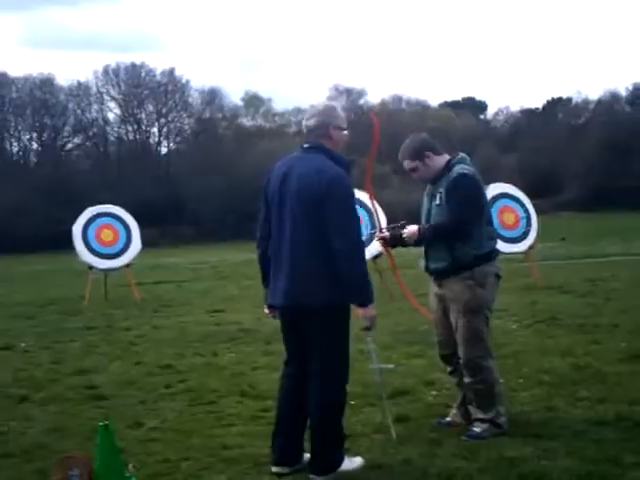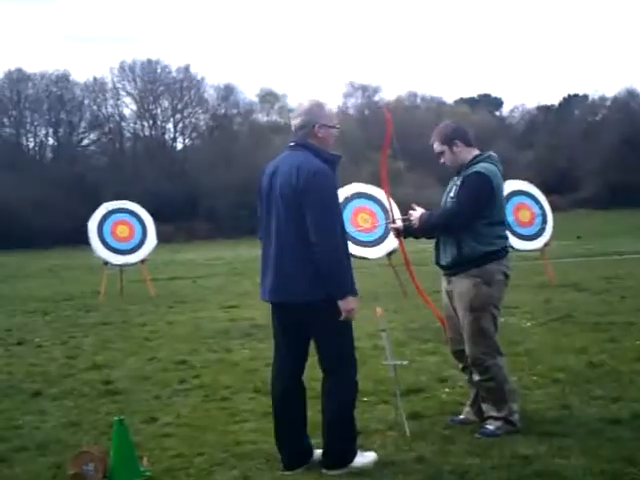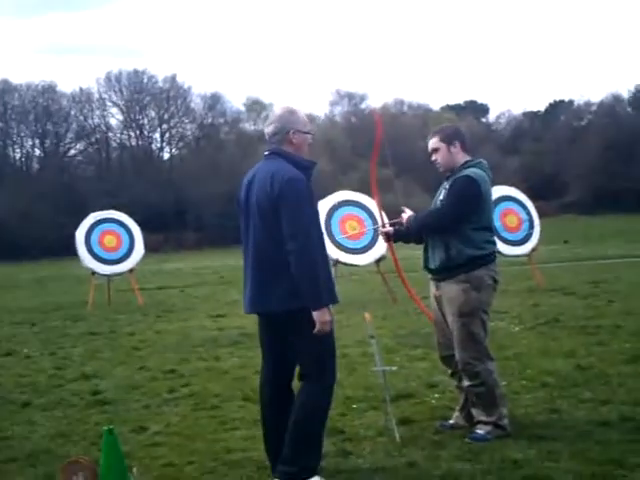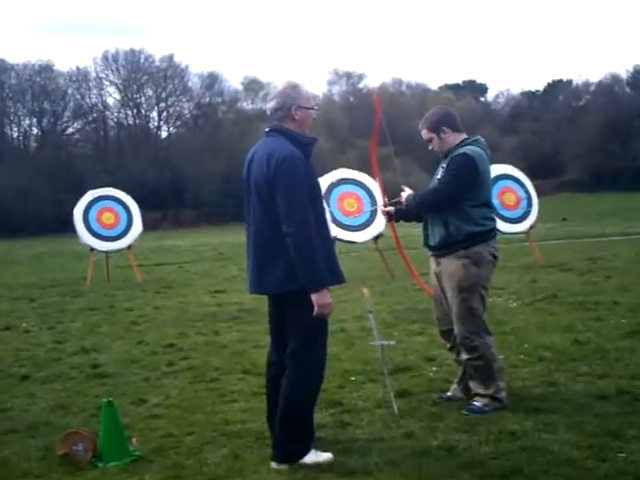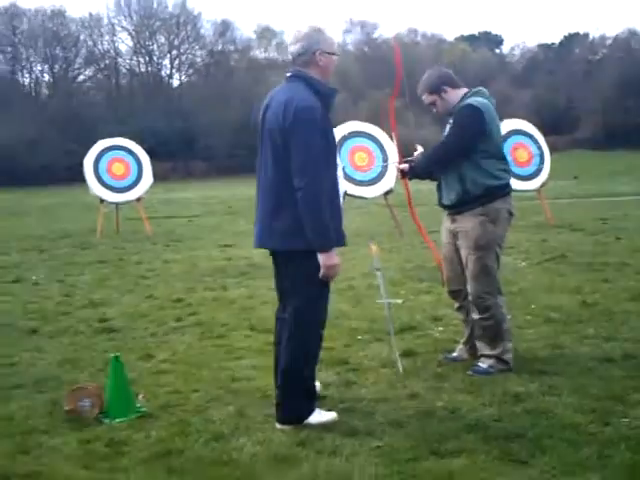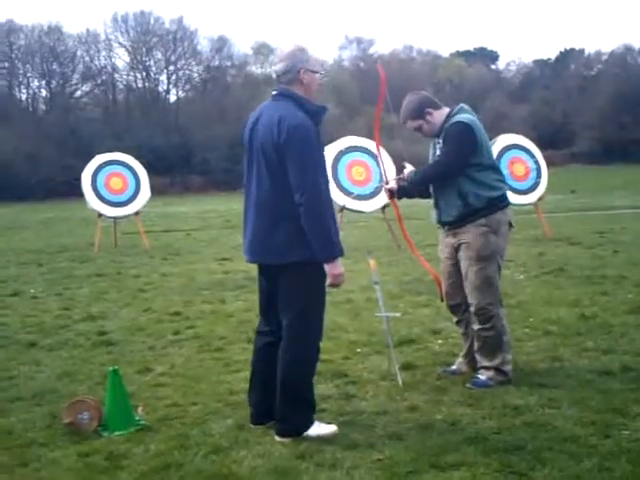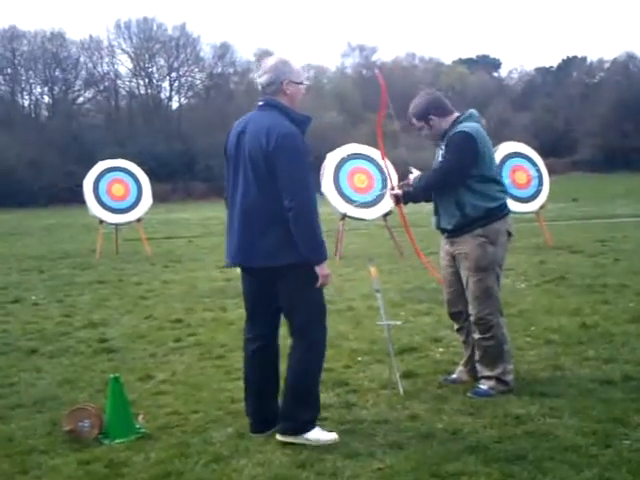
dt=0.5s
person 1, frame 1
left shoulder: (279, 171)
right shoulder: (333, 176)
left elbow: (264, 236)
right elbow: (347, 243)
left wrist: (270, 287)
right wrist: (364, 297)
left hip: (287, 291)
right hip: (325, 294)
left knee: (295, 369)
right knee: (329, 374)
person 1, frame 2
left shoulder: (273, 168)
right shoulder: (316, 171)
right elbow: (327, 238)
right wrist: (344, 290)
left hip: (281, 288)
right hip: (317, 288)
left knee: (287, 369)
right knee: (340, 369)
left ankle: (293, 453)
right ankle: (340, 455)
person 1, frame 3
left shoulder: (253, 177)
right shoulder: (291, 178)
right elbow: (303, 247)
right wrist: (319, 302)
left hip: (265, 296)
right hip: (296, 298)
left knee: (276, 378)
right knee: (318, 377)
person 1, frame 4
left shoulder: (259, 152)
right shoulder: (289, 157)
right elbow: (299, 228)
right wrist: (318, 284)
left hip: (274, 272)
right hip: (297, 276)
left knee: (282, 354)
right knee: (305, 360)
left ankle: (282, 430)
right ankle: (291, 448)
person 1, frame 5
left shoulder: (277, 97)
right shoulder: (307, 105)
right elbow: (310, 183)
right wrist: (325, 244)
left hip: (279, 226)
right hip: (302, 231)
left knee: (290, 311)
right knee: (305, 318)
left ankle: (291, 386)
right ankle: (295, 408)
person 1, frame 6
left shoulder: (257, 117)
right shoulder: (298, 123)
right elbow: (311, 196)
right wrist: (331, 254)
left hip: (265, 241)
right hip: (297, 246)
left knee: (271, 327)
right knee: (301, 334)
left ankle: (263, 409)
right ankle: (293, 422)
person 1, frame 7
left shoulder: (239, 129)
right shoulder: (284, 133)
left elbow: (232, 189)
right elbow: (299, 202)
right wrist: (318, 256)
left hip: (249, 250)
right hip: (286, 252)
left knee: (259, 334)
right knee: (309, 333)
left ankle: (262, 417)
right ankle: (296, 423)
person 2, frame 1
left shoulder: (462, 179)
right shoulder: (434, 184)
left elbow: (459, 225)
right elbow: (428, 229)
left wrist: (420, 233)
right wrist: (396, 237)
left hip: (470, 276)
right hip: (443, 277)
left knee: (472, 351)
right knee: (449, 350)
left ankle: (490, 417)
right ankle: (467, 408)
person 2, frame 2
left shoulder: (481, 175)
right shoulder: (464, 176)
left elbow: (455, 218)
right elbow: (449, 220)
left wrist: (423, 219)
right wrist: (410, 228)
left hip: (480, 272)
right hip: (458, 272)
left knee: (481, 348)
right knee: (462, 347)
left ankle: (503, 415)
right ankle: (480, 406)
person 2, frame 3
left shoulder: (470, 180)
right shoulder: (454, 181)
left elbow: (441, 220)
right elbow: (435, 225)
left wrist: (412, 220)
right wrist: (399, 233)
left hip: (468, 277)
right hip: (446, 277)
left knee: (471, 353)
right knee: (451, 352)
left ankle: (493, 419)
right ankle: (470, 411)
person 2, frame 4
left shoulder: (467, 158)
right shoulder: (454, 158)
left elbow: (439, 198)
right elbow: (436, 204)
left wrist: (410, 199)
right wrist: (400, 213)
left hip: (468, 253)
right hip: (446, 253)
left knee: (469, 328)
right knee: (450, 327)
left ankle: (490, 392)
right ankle: (467, 384)
person 2, frame 5
left shoulder: (473, 110)
right shoulder: (462, 113)
left elbow: (447, 153)
right elbow: (447, 162)
left wrist: (419, 159)
right wrist: (414, 169)
left hip: (482, 210)
right hip: (459, 211)
left knee: (481, 287)
right knee: (458, 285)
left ankle: (497, 354)
right ankle: (473, 344)
person 2, frame 6
left shoulder: (462, 126)
right shoulder: (443, 134)
left elbow: (442, 170)
right elbow: (434, 181)
left wrist: (410, 177)
right wrist: (401, 189)
left hip: (482, 222)
right hip: (453, 225)
left knee: (483, 300)
right knee: (456, 298)
left ankle: (496, 367)
right ankle: (472, 357)
person 2, frame 7
left shoulder: (465, 136)
right shoulder: (451, 137)
left elbow: (443, 178)
right elbow: (441, 183)
left wrist: (415, 183)
right wrist: (408, 193)
left hip: (481, 232)
right hip: (456, 232)
left knee: (483, 309)
right knee: (458, 307)
left ankle: (497, 376)
right ankle: (472, 366)
